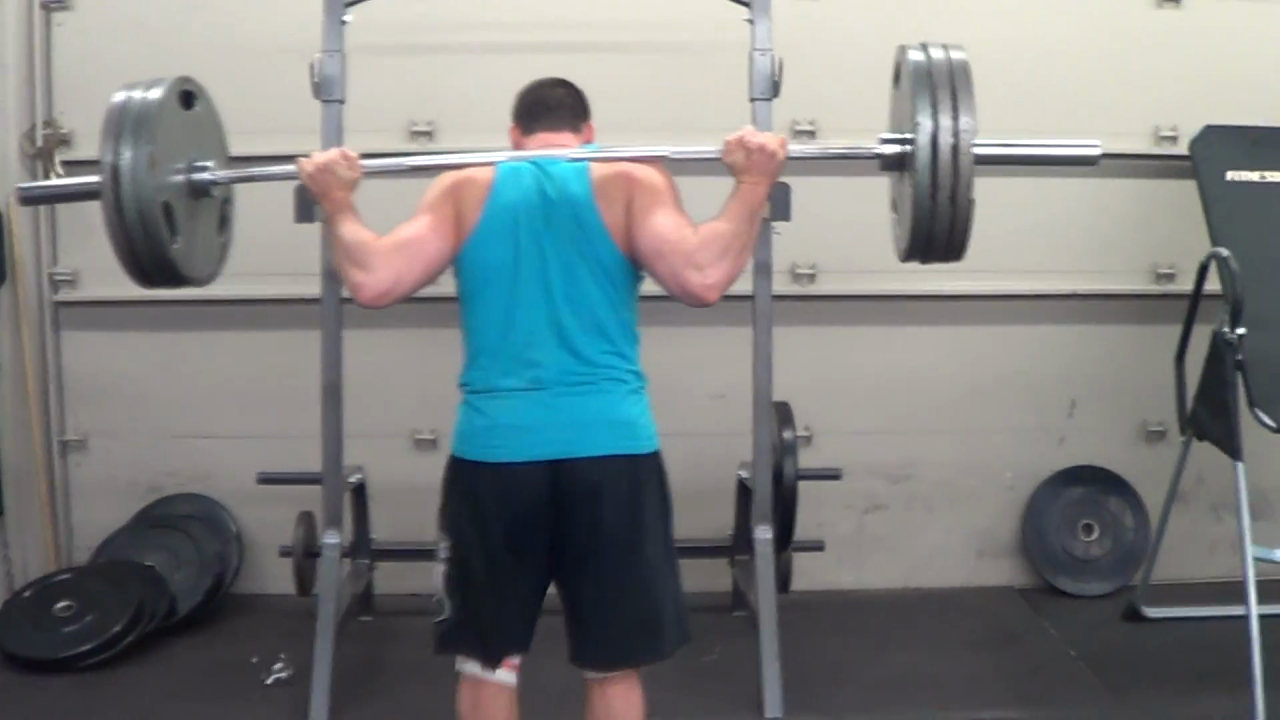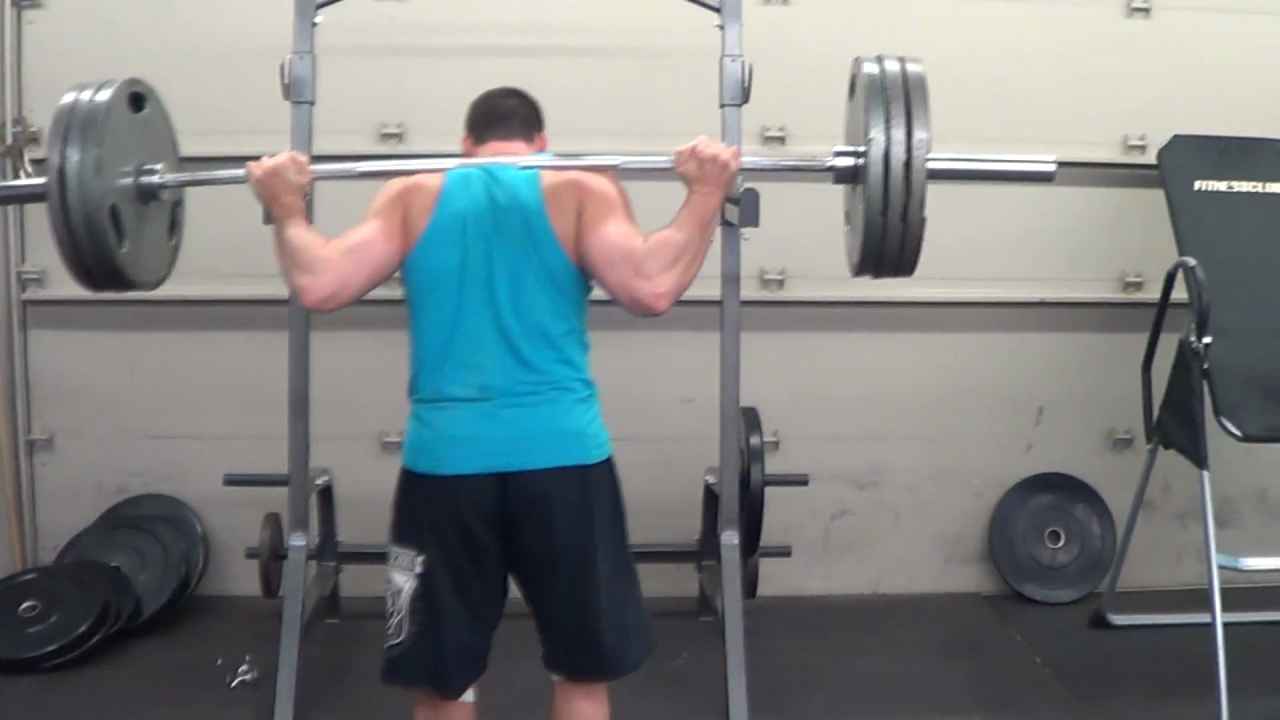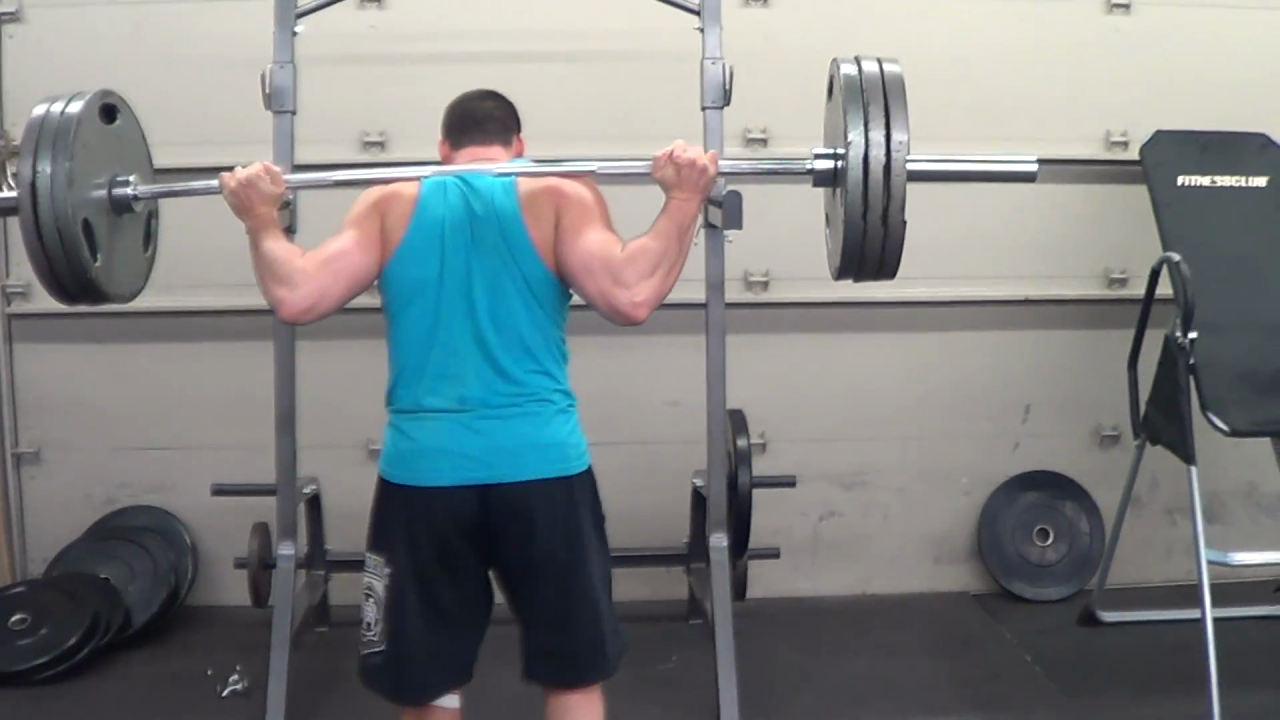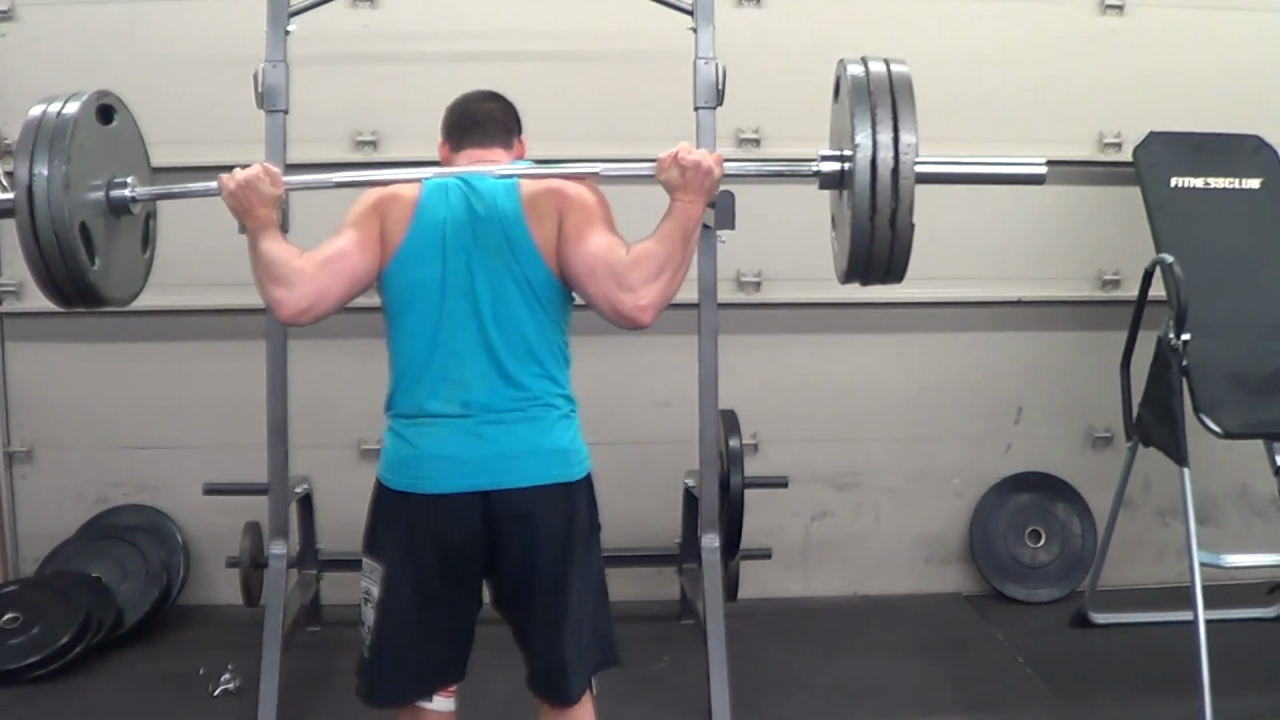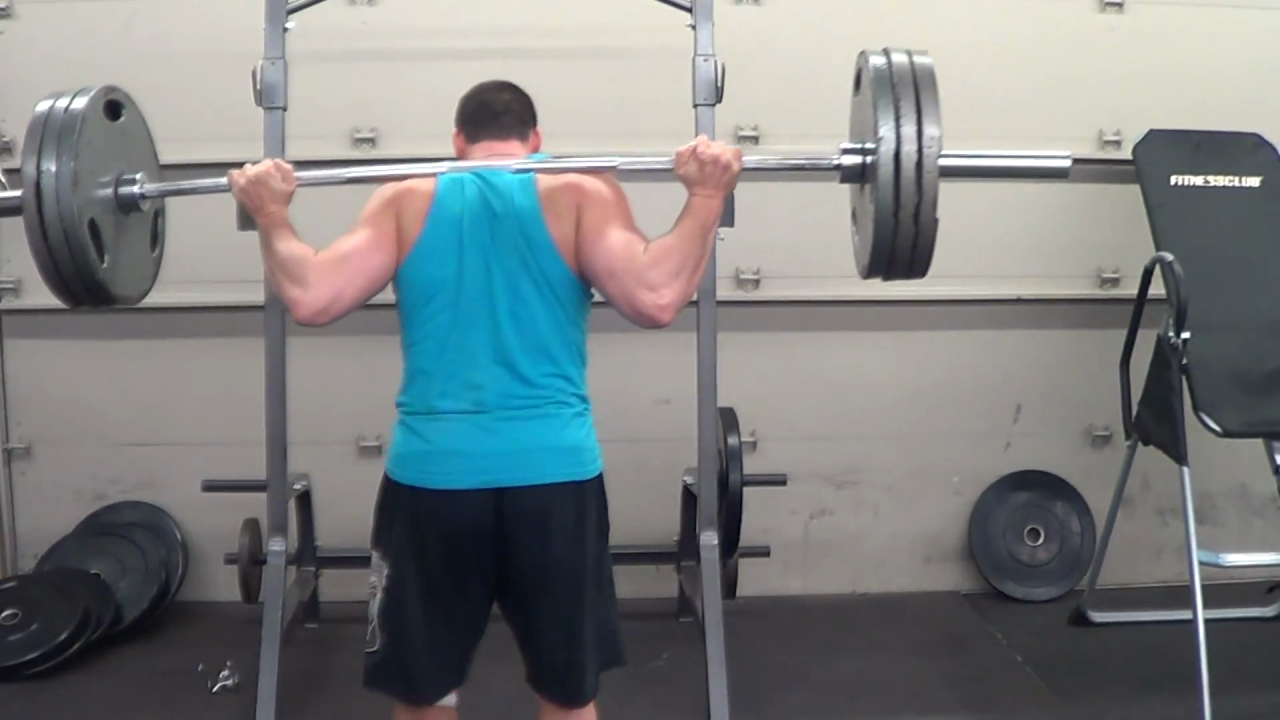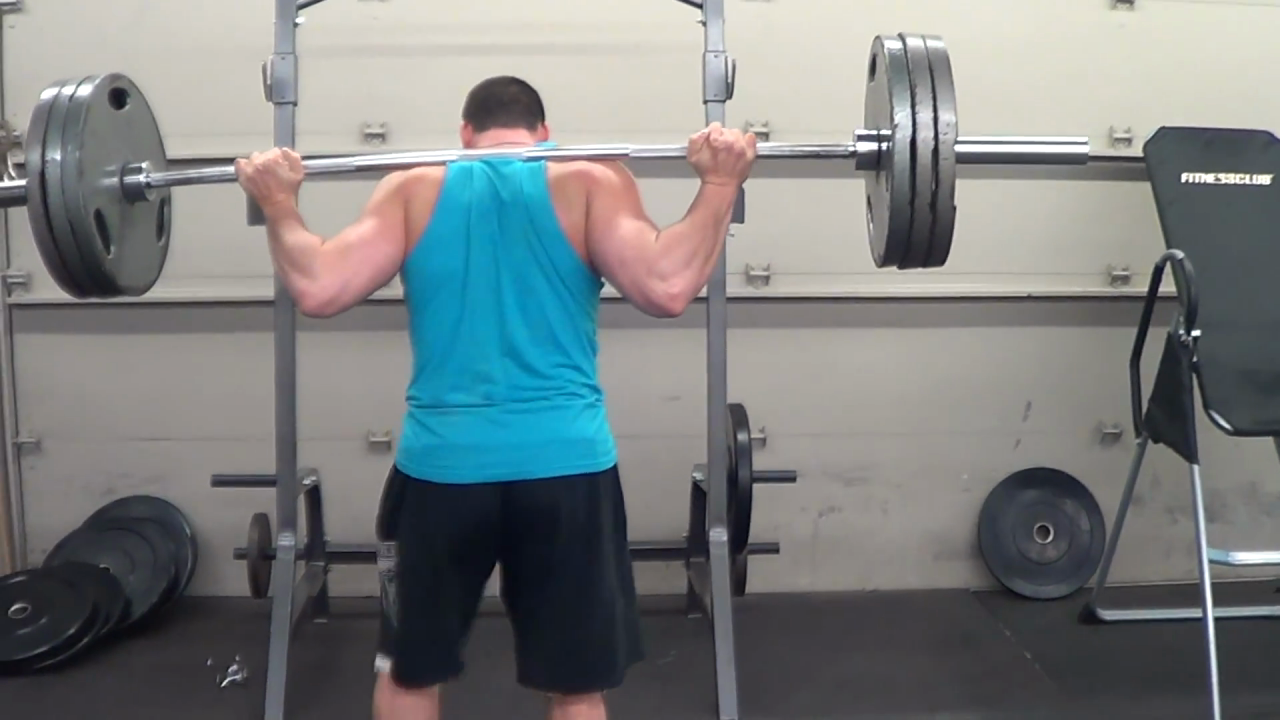
dt=0.2s
person 1, frame 1
left shoulder: (463, 189)
right shoulder: (631, 182)
left elbow: (373, 282)
right elbow: (703, 279)
left wrist: (337, 202)
right wrist: (753, 184)
left hip: (493, 450)
right hip: (612, 449)
left knee: (487, 657)
right knee: (614, 660)
person 1, frame 2
left shoulder: (412, 197)
right shoulder: (582, 191)
left elbow: (319, 286)
right elbow: (653, 289)
left wrist: (286, 206)
right wrist: (705, 195)
left hip: (445, 463)
right hip: (563, 457)
right knee: (585, 665)
person 1, frame 3
left shoulder: (390, 205)
right shoulder: (560, 198)
left elbow: (296, 298)
right elbow: (631, 298)
left wrist: (261, 216)
right wrist: (684, 200)
left hip: (424, 473)
right hip: (543, 468)
person 1, frame 4
left shoulder: (389, 206)
right shoulder: (563, 200)
left elbow: (295, 300)
right elbow: (635, 301)
left wrist: (259, 219)
right wrist: (689, 202)
left hip: (422, 478)
right hip: (543, 475)
person 1, frame 5
left shoulder: (405, 202)
right shoulder: (581, 195)
left elbow: (311, 299)
right elbow: (656, 299)
left wrist: (270, 215)
right wrist: (708, 196)
left hip: (430, 473)
right hip: (553, 473)
person 1, frame 6
left shoulder: (412, 191)
right shoulder: (590, 182)
left elbow: (318, 290)
right elbow: (667, 289)
left wrist: (277, 204)
right wrist: (720, 184)
left hip: (442, 467)
right hip: (566, 465)
